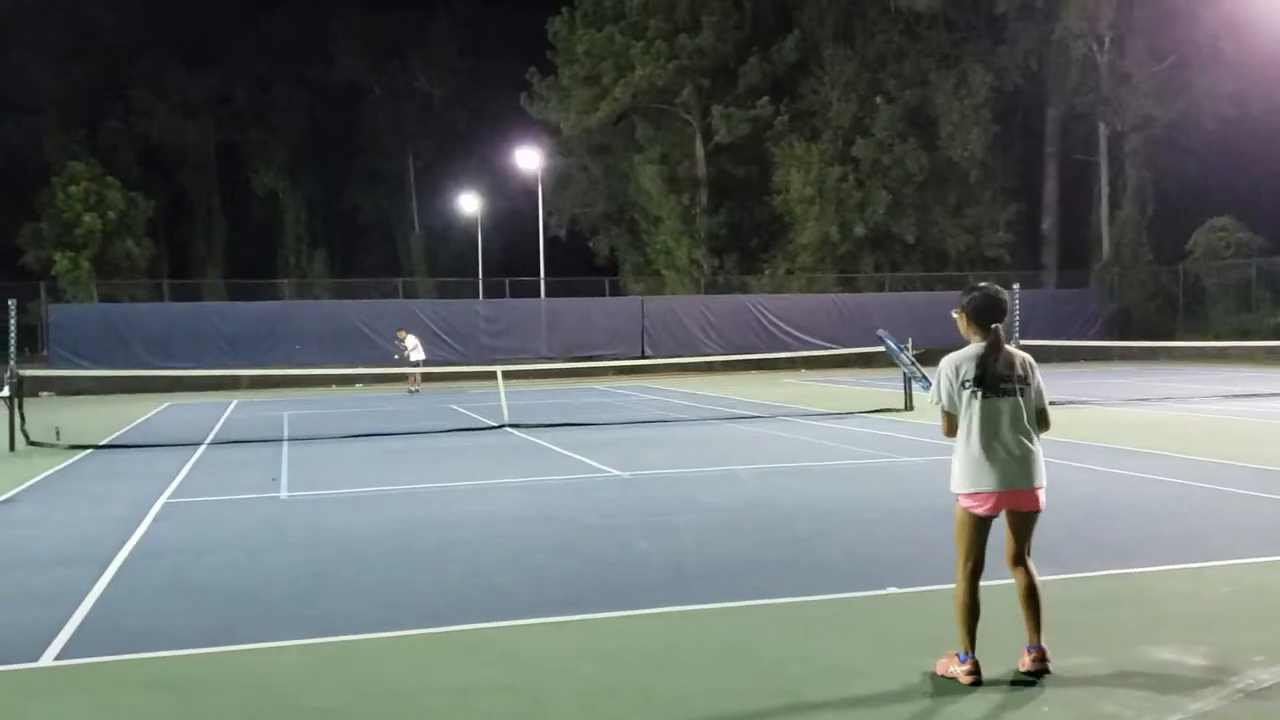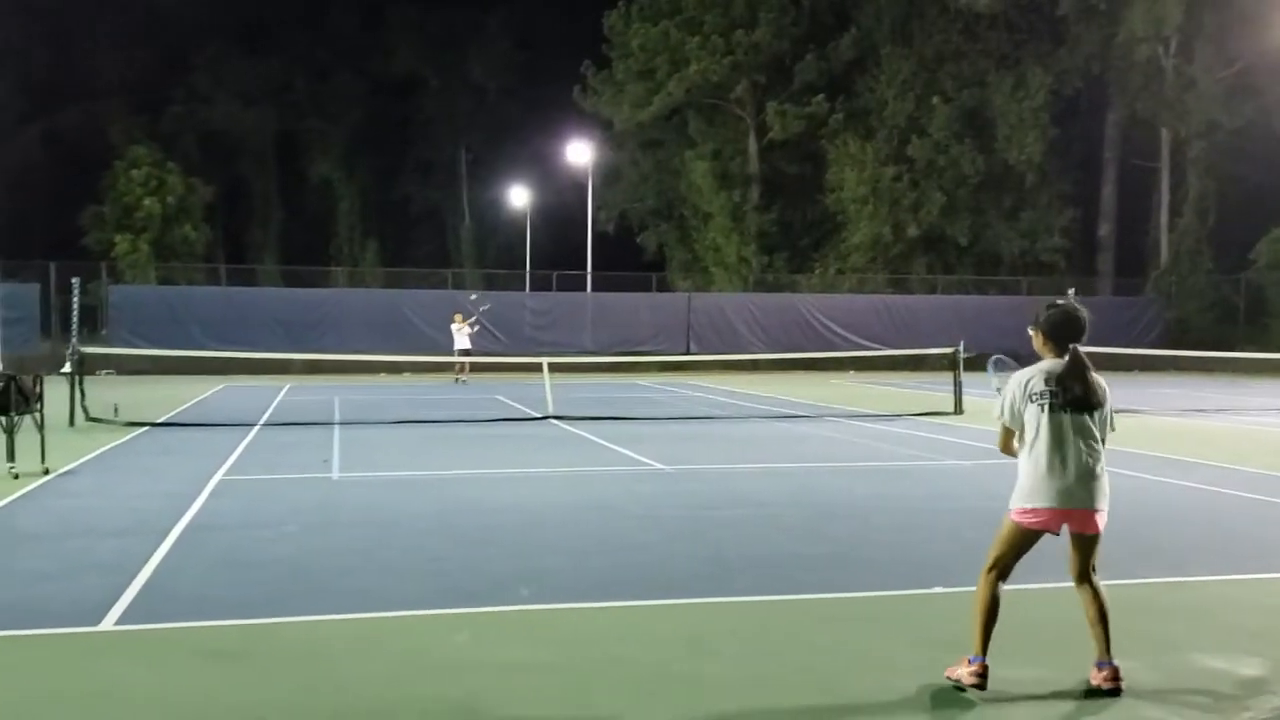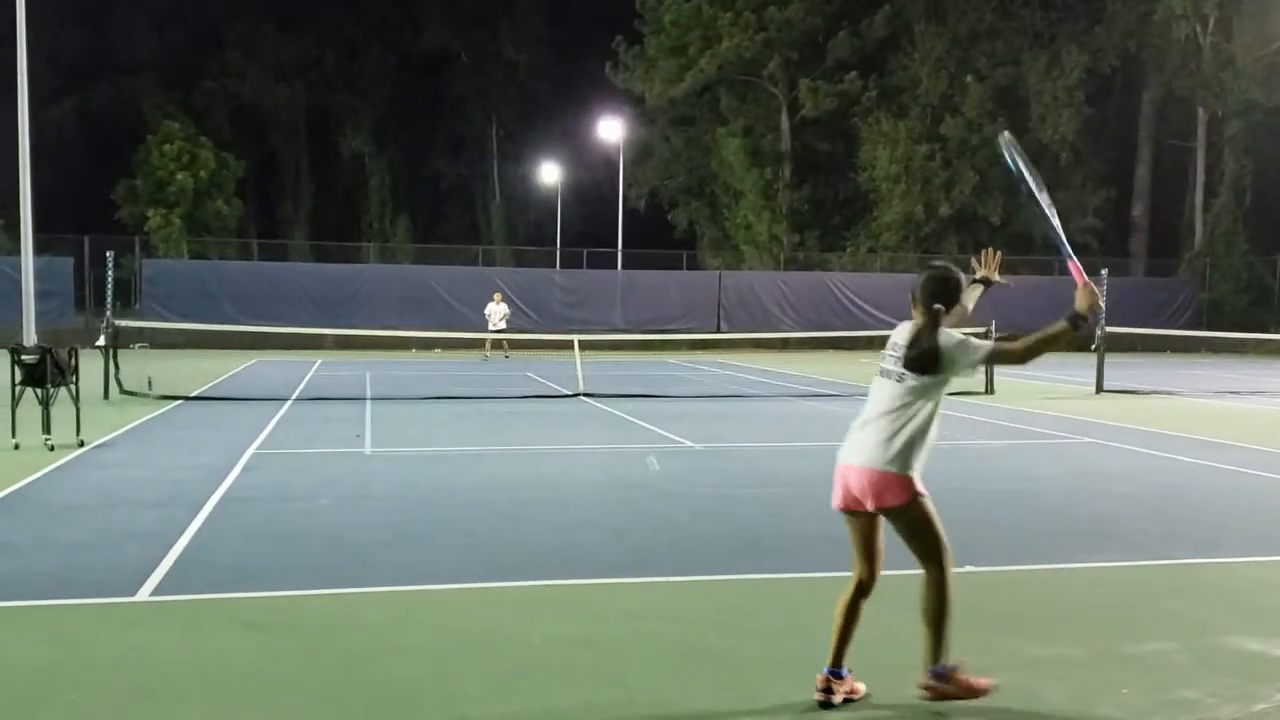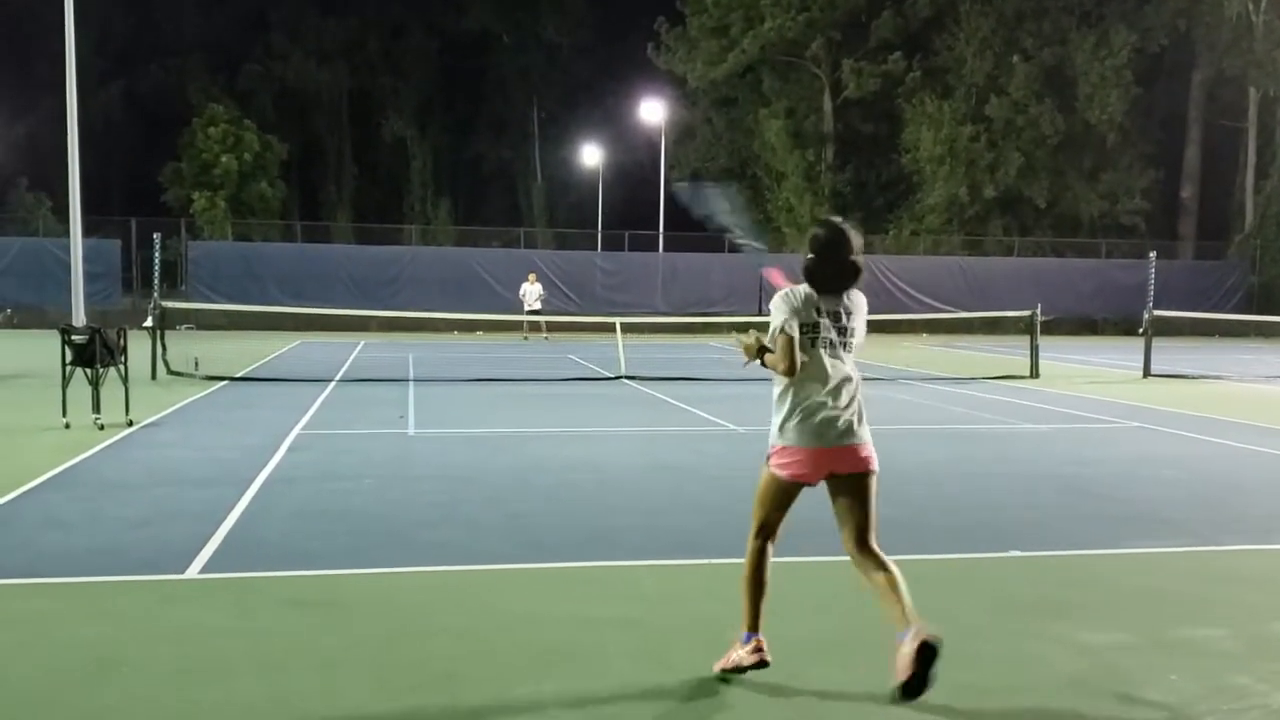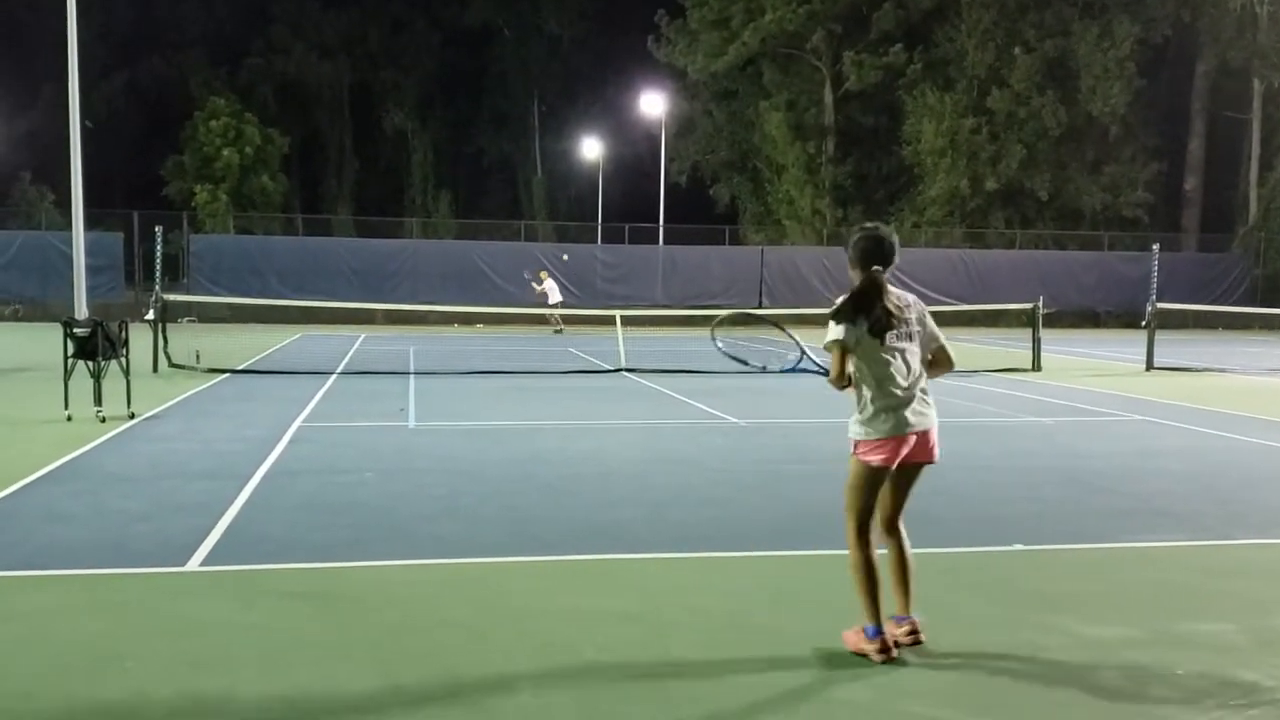
dt=0.7s
person 1, frame 1
left shoulder: (955, 364)
right shoulder: (1024, 362)
left elbow: (949, 429)
right elbow: (1043, 423)
left hip: (979, 480)
right hip: (1026, 478)
left knee: (969, 569)
right knee: (1021, 561)
left ankle: (966, 660)
right ankle: (1035, 651)
person 1, frame 2
left shoulder: (1025, 379)
right shoulder: (1097, 385)
left elbow: (1005, 445)
right elbow: (1099, 443)
left hip: (1039, 496)
right hip: (1088, 495)
left knee: (993, 574)
right knee: (1084, 577)
left ankle: (976, 664)
right ankle: (1106, 667)
person 1, frame 3
left shoulder: (902, 333)
right shoulder: (947, 345)
left elbow: (941, 319)
right elbow: (1017, 352)
left wrist: (980, 283)
right wrist: (1076, 320)
left hip: (851, 465)
right hip: (887, 472)
left knee: (864, 576)
right knee: (937, 568)
left ankle: (832, 679)
right ankle: (939, 673)
person 1, frame 4
left shoulder: (789, 300)
right shoulder: (854, 300)
left elbow: (788, 367)
left wrist: (759, 351)
left hip: (797, 442)
right hip: (851, 443)
left knee: (760, 537)
right knee: (863, 550)
left ankle: (752, 644)
right ankle: (911, 635)
person 1, frame 5
left shoulder: (846, 308)
right shoulder: (912, 304)
left elbow: (838, 377)
right elbow: (944, 363)
left wrist: (851, 379)
left hip: (877, 430)
right hip: (919, 426)
left knee: (858, 530)
right knee: (890, 521)
left ankle: (874, 635)
right ankle: (905, 621)
